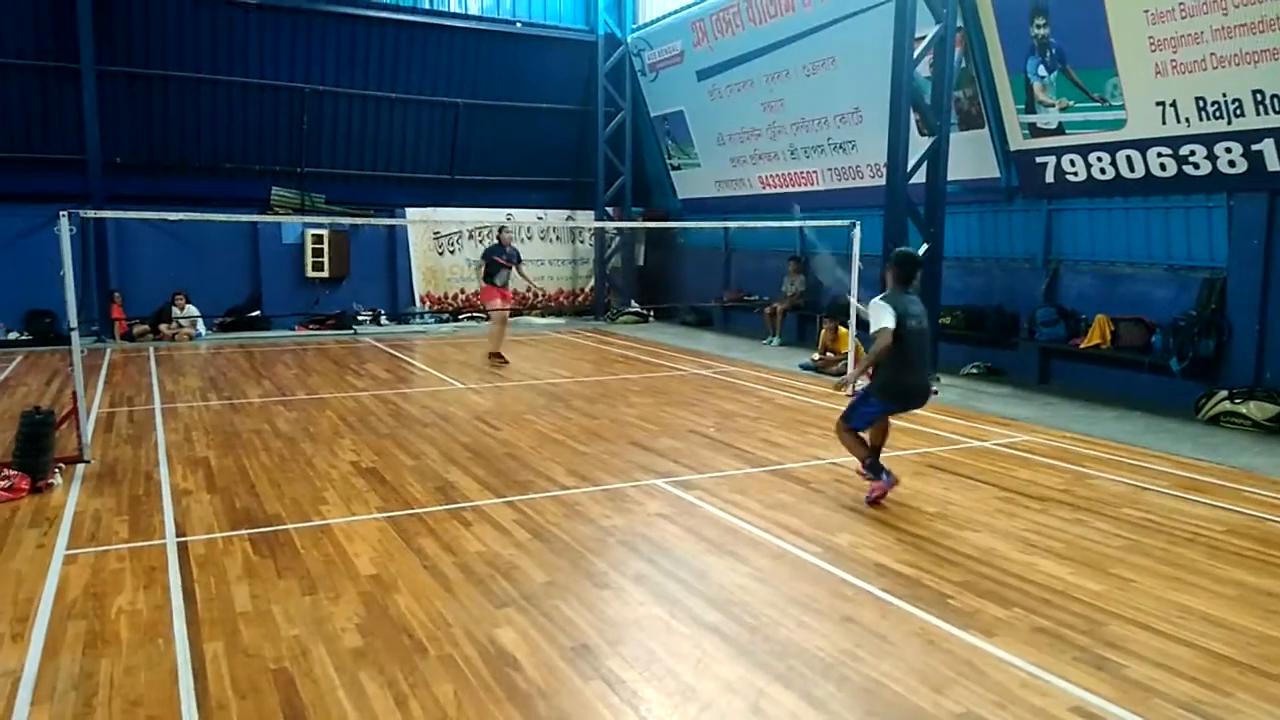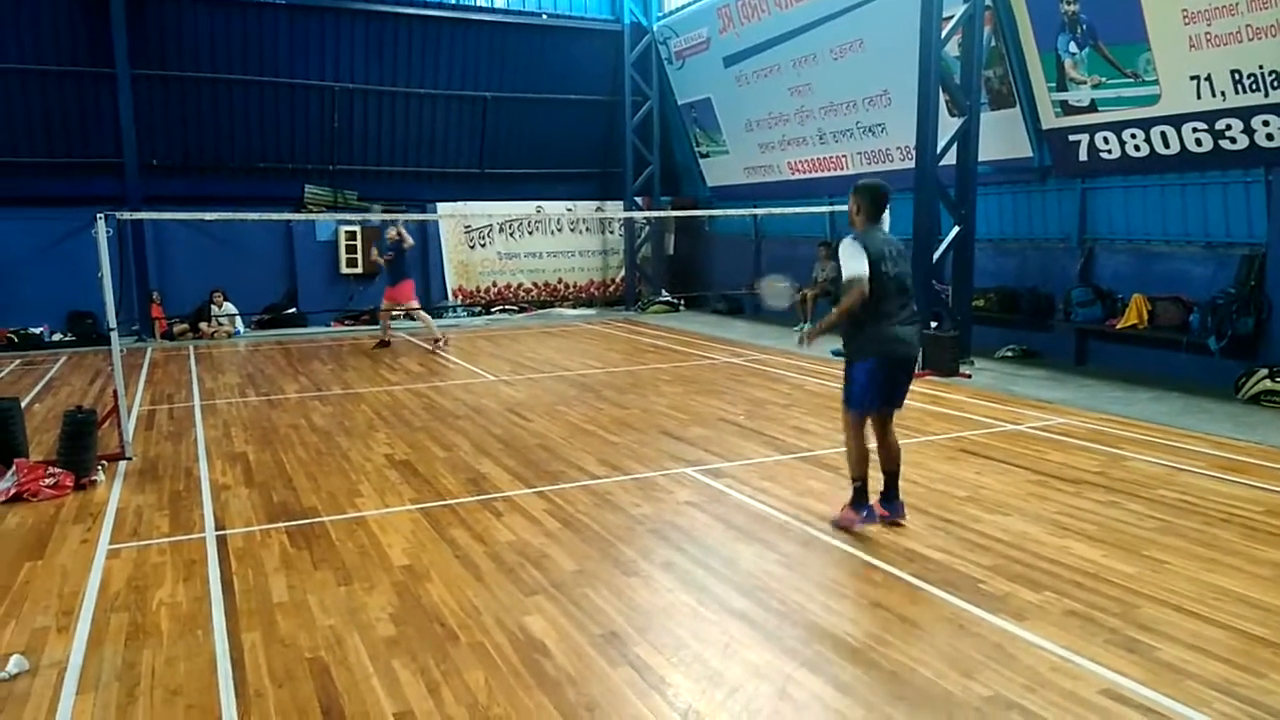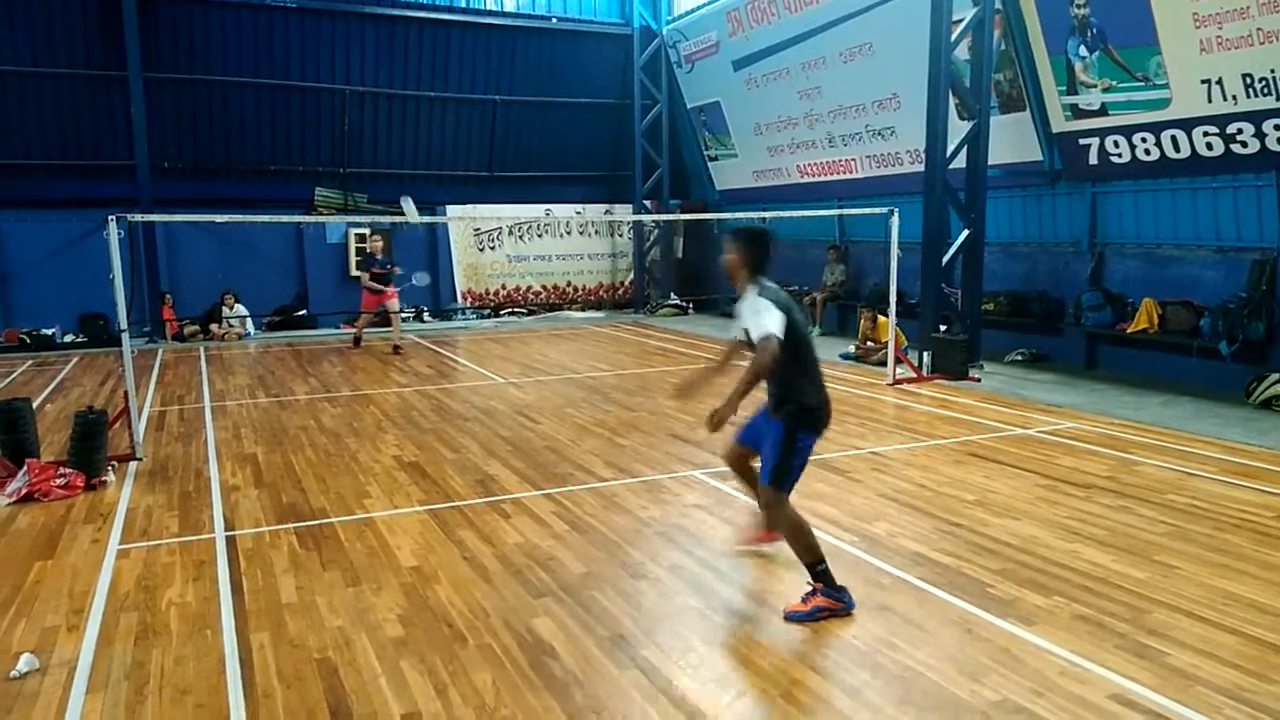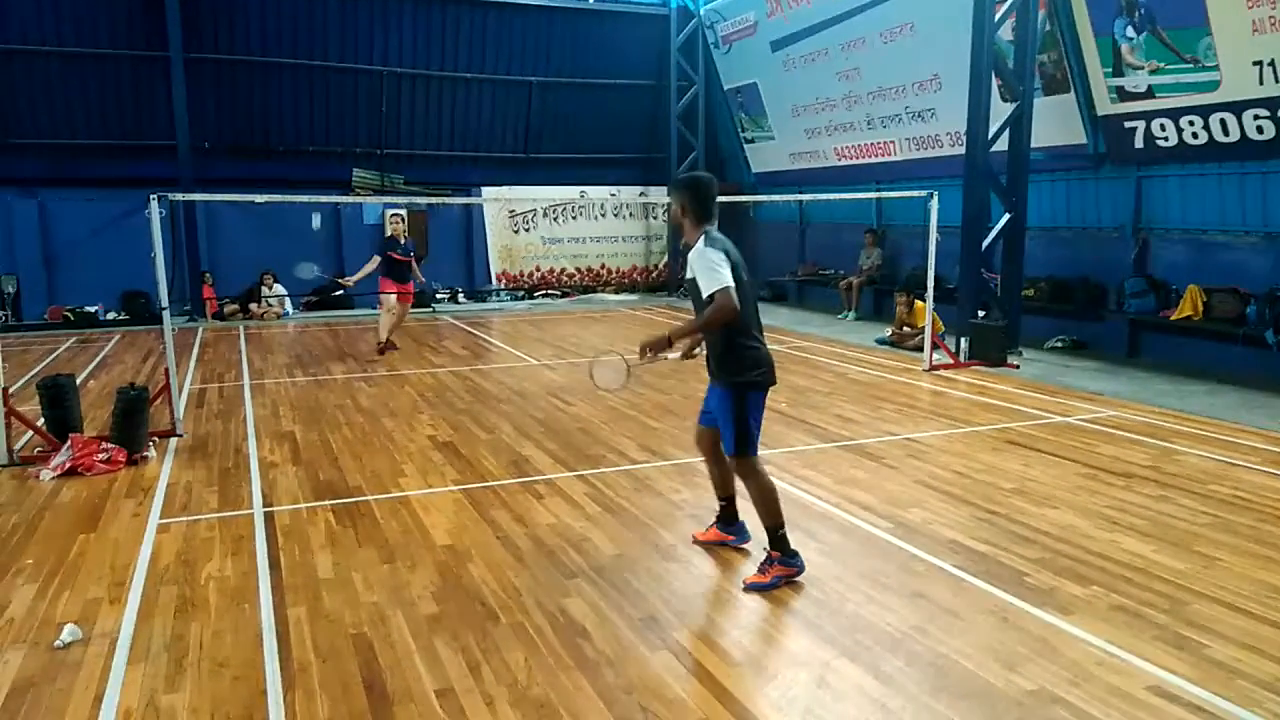
dt=1s
person 1, frame 1
left shoulder: (882, 303)
right shoulder: (916, 304)
left elbow: (884, 341)
left wrist: (857, 371)
right wrist: (867, 314)
left hip: (891, 387)
right hip: (920, 389)
left knee: (845, 427)
right knee: (879, 414)
left ankle: (881, 475)
right ankle: (872, 466)
person 1, frame 2
left shoulder: (853, 244)
right shoulder: (896, 247)
left elbow: (859, 293)
left wrist: (823, 326)
left hip: (873, 347)
right hip: (906, 344)
left knee: (854, 422)
right knee: (883, 424)
left ankle: (859, 504)
right ankle: (891, 502)
person 1, frame 3
left shoulder: (759, 302)
right shoulder: (752, 299)
left elbow: (768, 353)
right elbow: (740, 345)
left wrist: (732, 401)
right wrist: (703, 376)
left hip: (798, 411)
right hip: (783, 405)
left knee: (773, 499)
right knee: (736, 456)
left ankle: (829, 592)
right ankle: (771, 523)
person 1, frame 4
left shoulder: (704, 251)
right shoulder: (713, 245)
left elbow: (727, 307)
left wrist: (671, 337)
right wrist: (697, 337)
left hip: (741, 373)
right hip: (732, 368)
left knee: (744, 461)
right knee: (707, 441)
left ankle: (783, 556)
right ankle: (729, 524)
